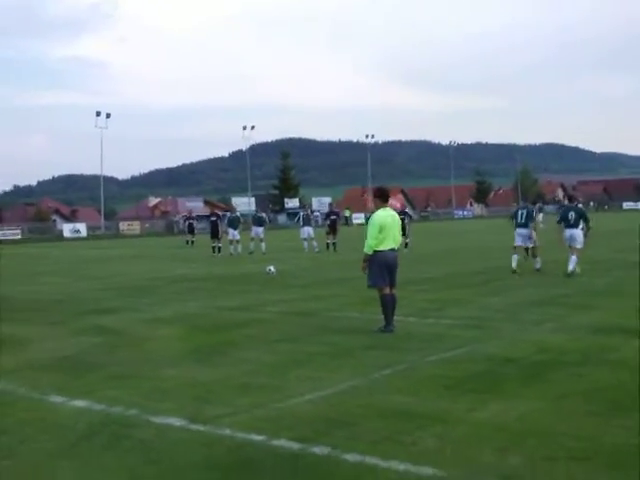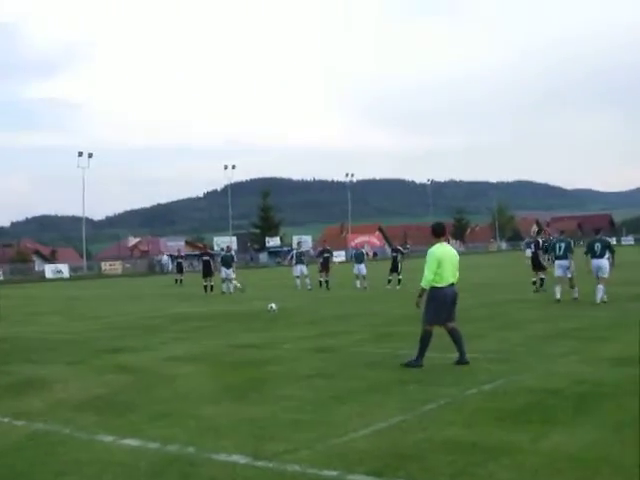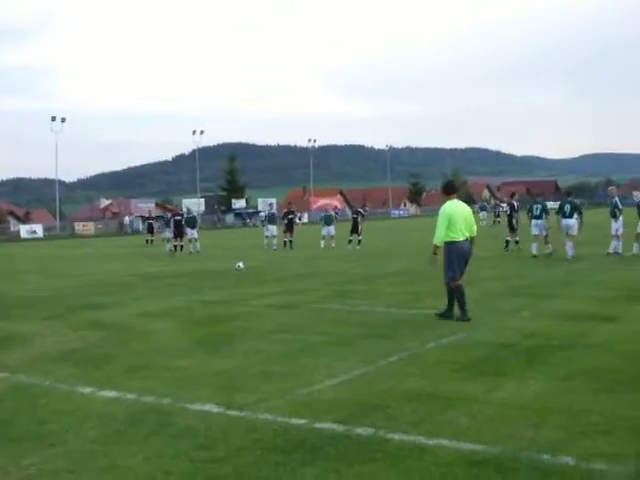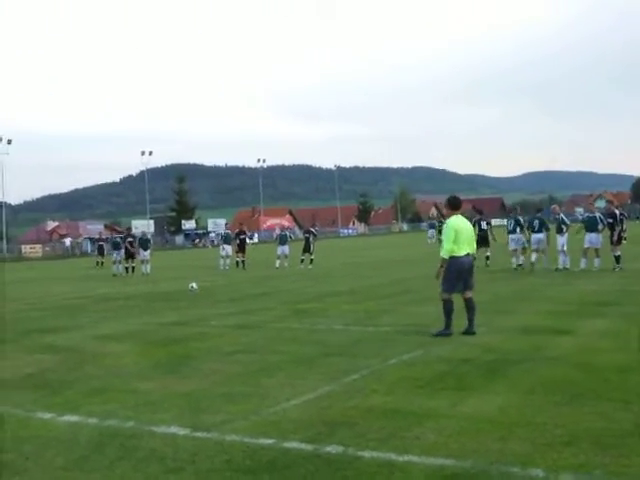
dt=1s
person 1, frame 1
left shoulder: (376, 217)
right shoulder: (395, 216)
left elbow: (371, 242)
right elbow: (399, 238)
left wrist: (365, 260)
left hip: (379, 255)
right hip: (393, 254)
left knee: (383, 290)
right knee: (391, 289)
left ankle: (388, 324)
right ankle: (391, 322)
person 1, frame 2
left shoulder: (434, 251)
right shoulder: (453, 251)
left elbow: (428, 276)
left wrist: (420, 296)
left hip: (438, 291)
right hip: (452, 290)
left knee: (428, 325)
right knee: (450, 324)
left ankle: (418, 359)
right ankle: (462, 356)
person 1, frame 3
left shoulder: (445, 209)
right shoulder: (466, 207)
left elbow: (440, 234)
right elbow: (473, 230)
left wrist: (434, 252)
right wrist: (470, 246)
left hip: (453, 246)
right hip: (465, 245)
left knee: (454, 281)
right knee: (452, 279)
left ankle: (464, 313)
right ankle: (449, 311)
person 1, frame 4
left shoulder: (450, 223)
right shoulder: (467, 223)
left elbow: (447, 248)
right elbow: (473, 246)
left wrist: (441, 266)
left hip: (455, 261)
right hip: (468, 260)
left knee: (446, 294)
right knee: (467, 293)
left ankle: (447, 328)
right ankle: (471, 326)
